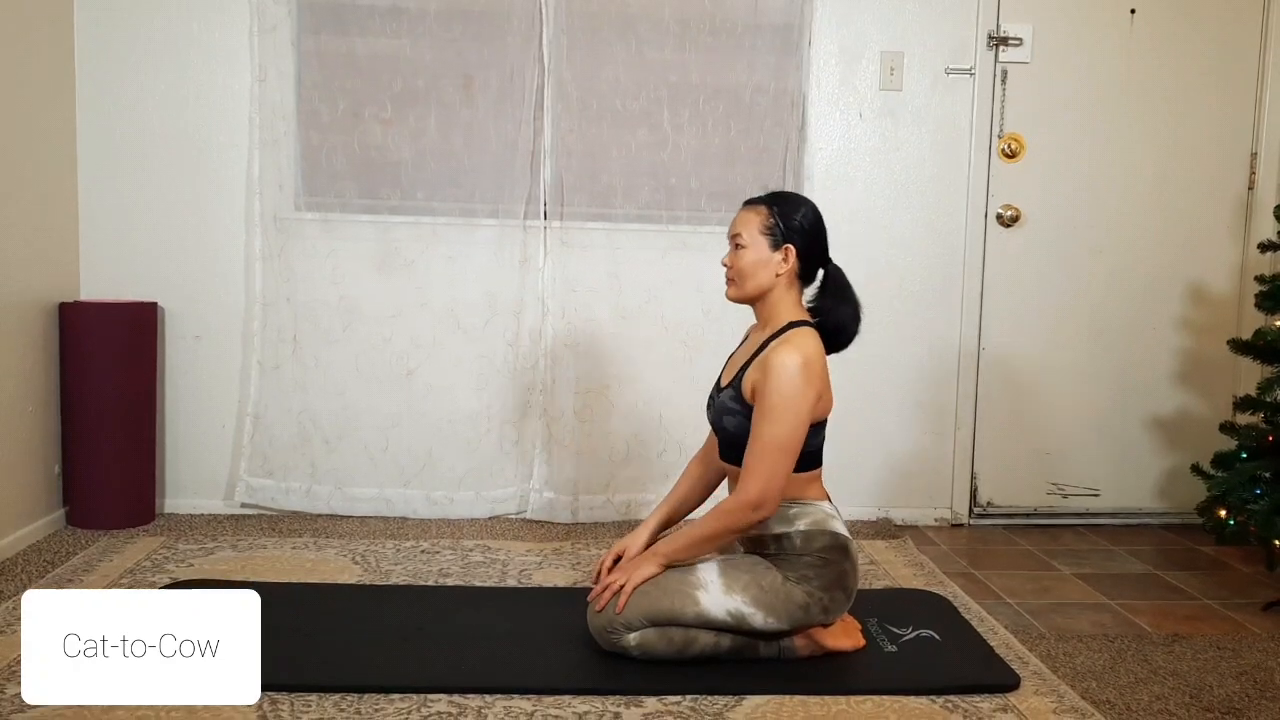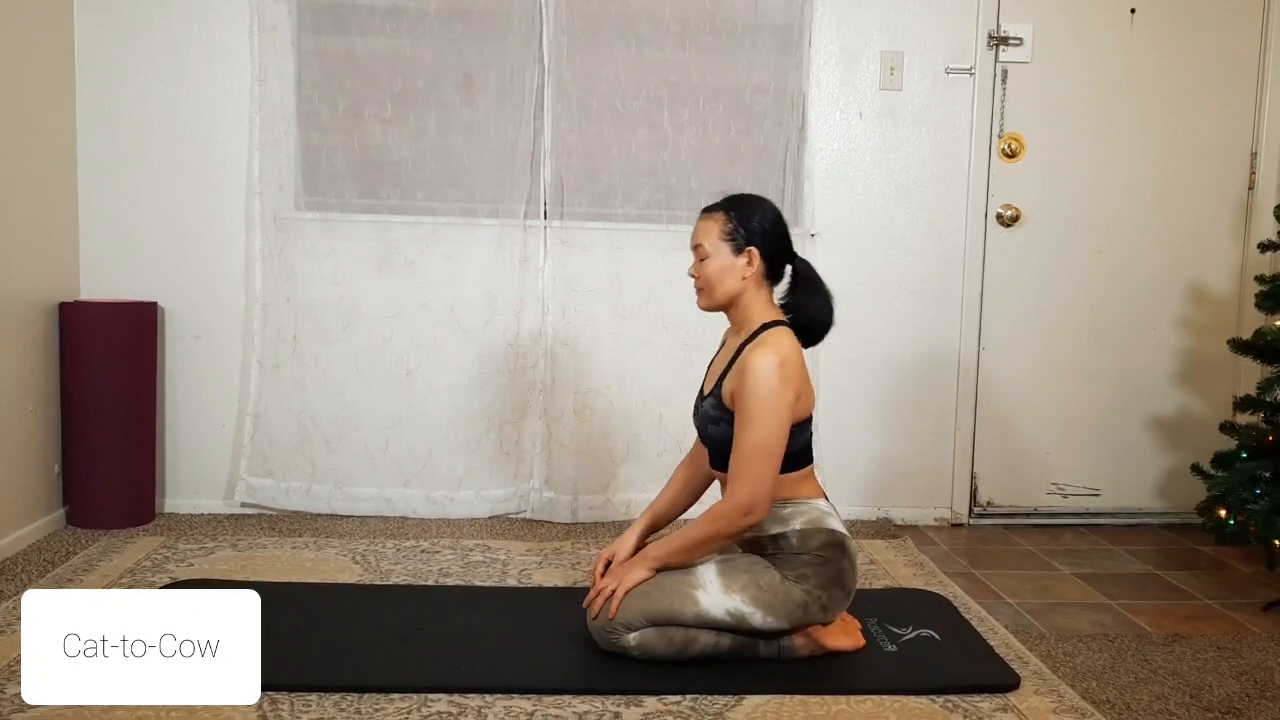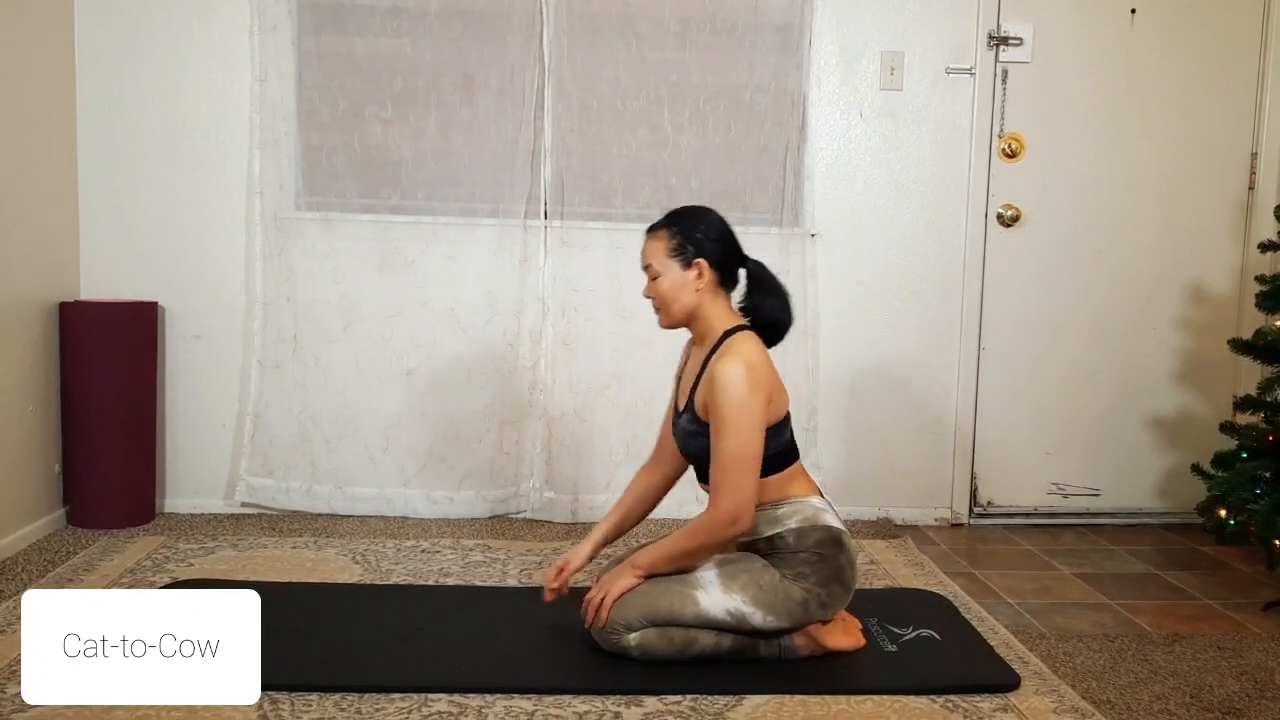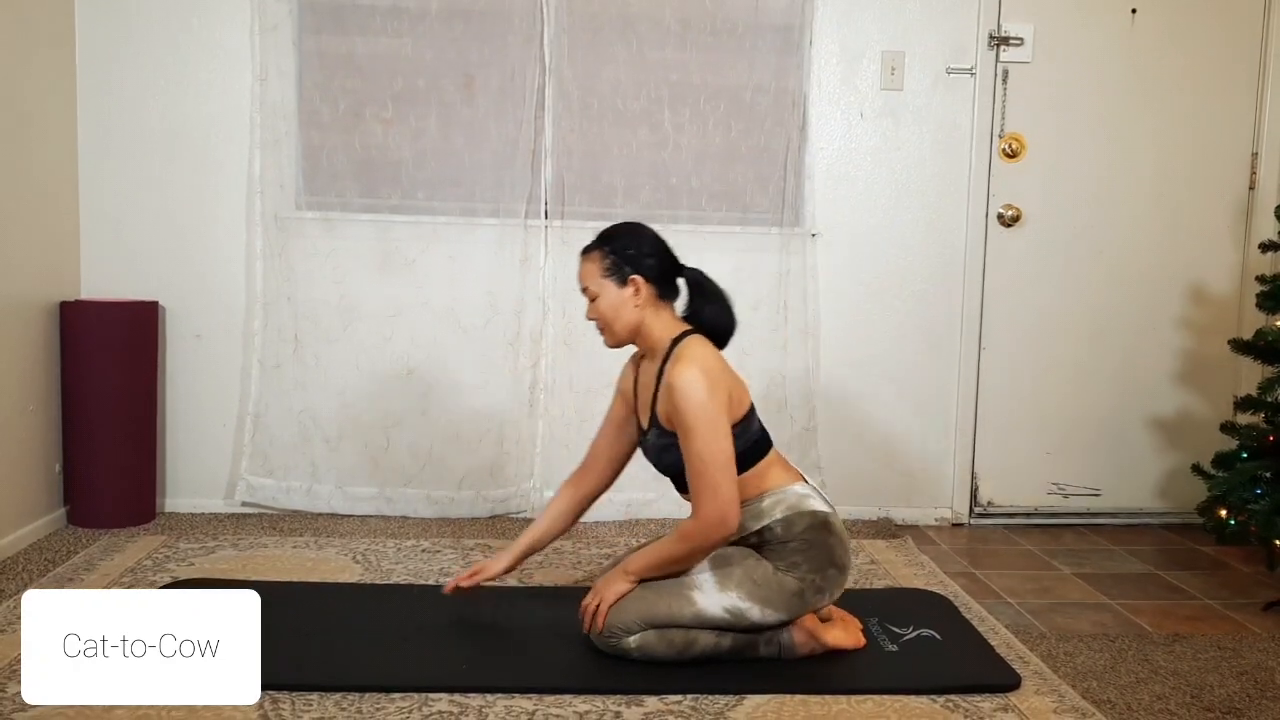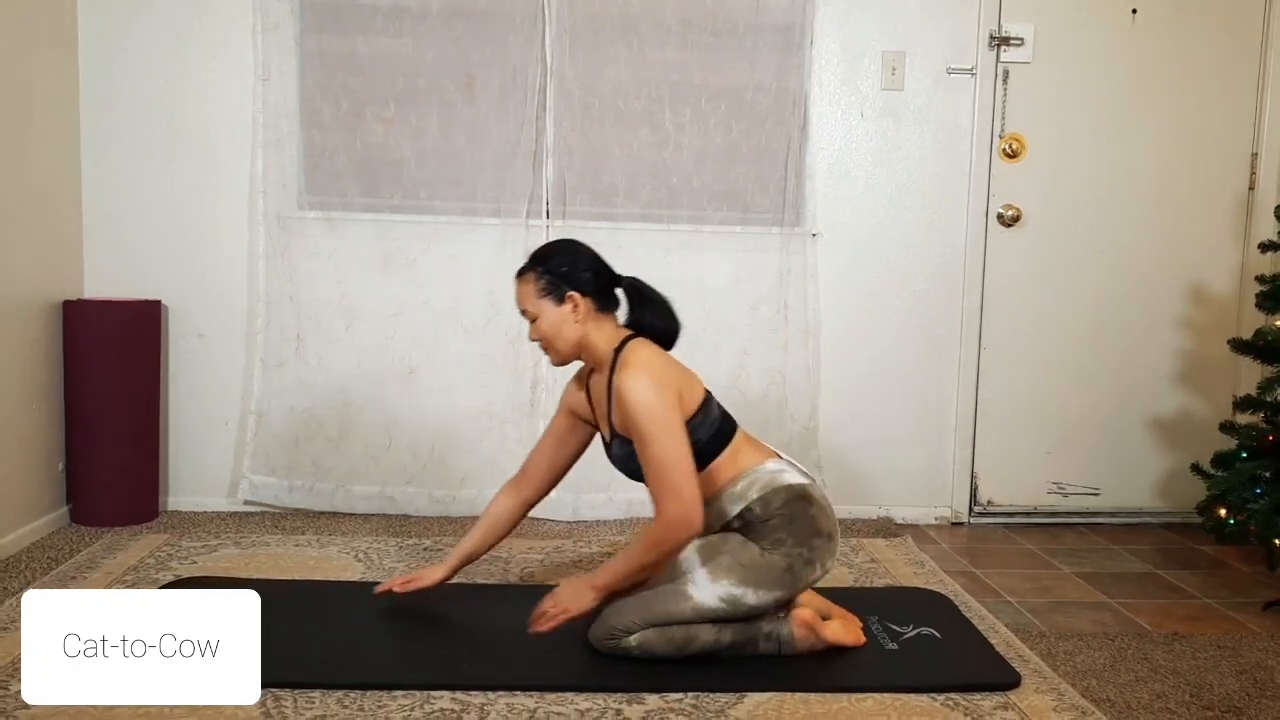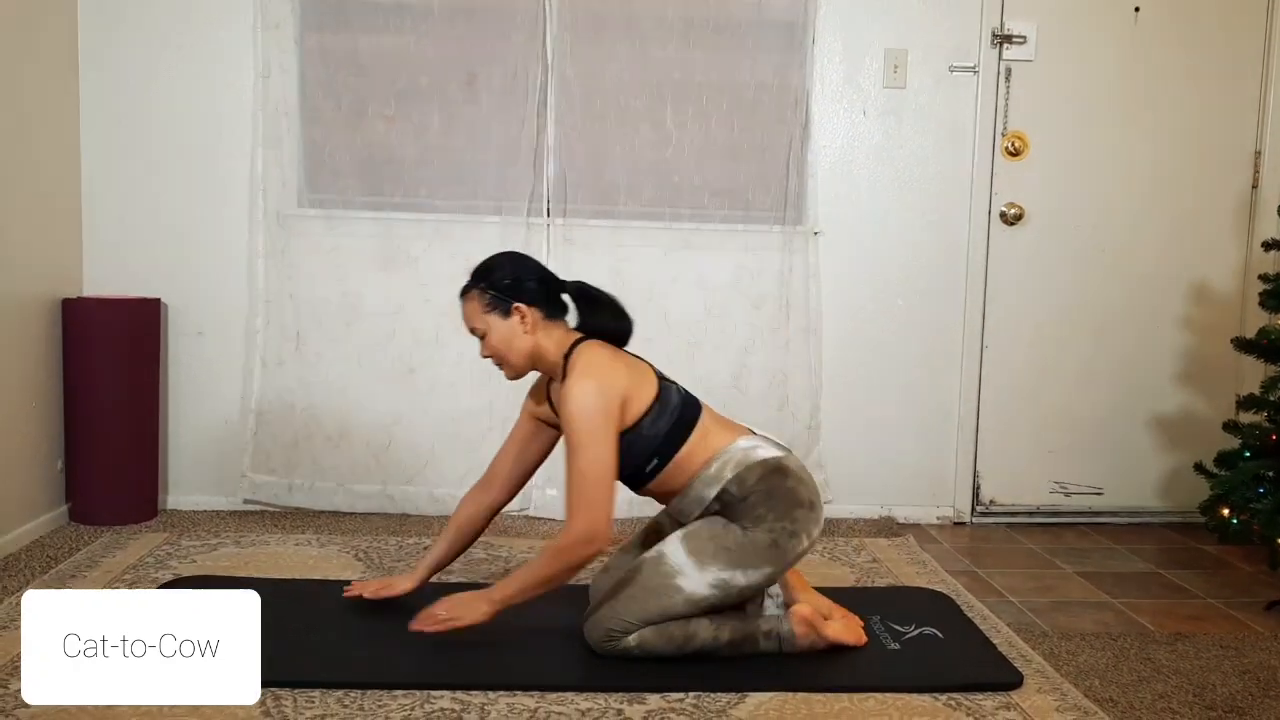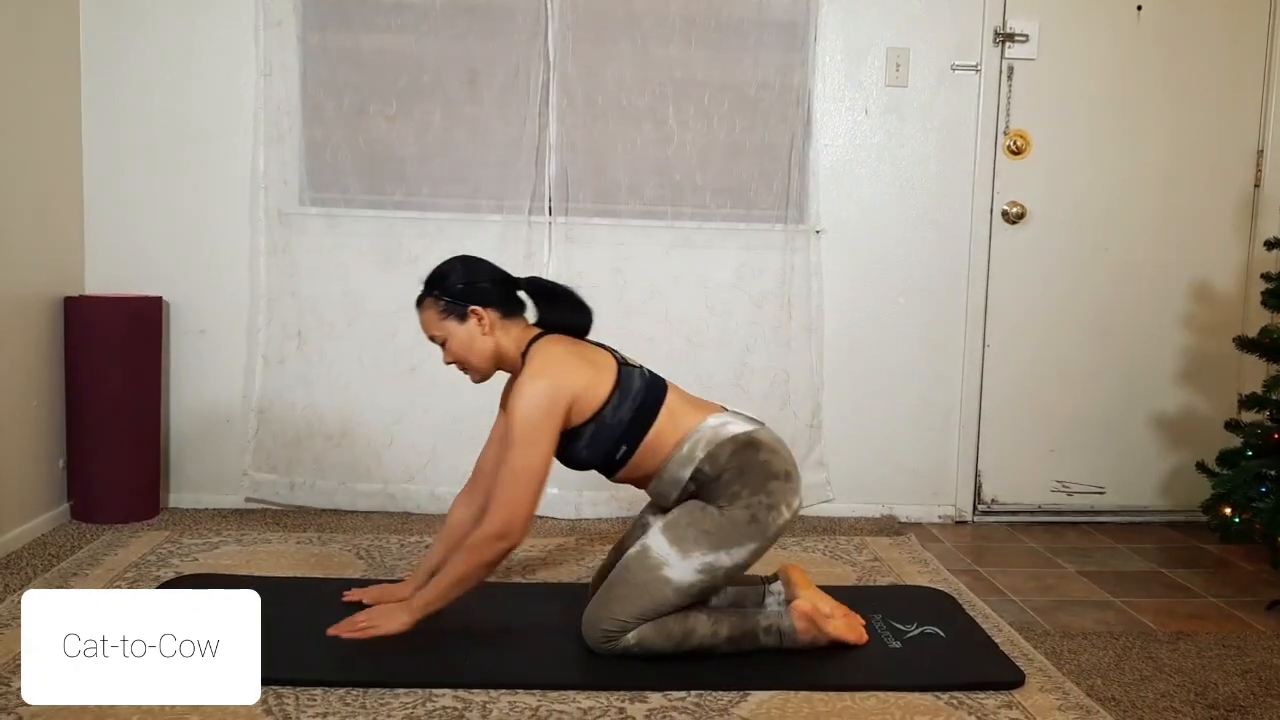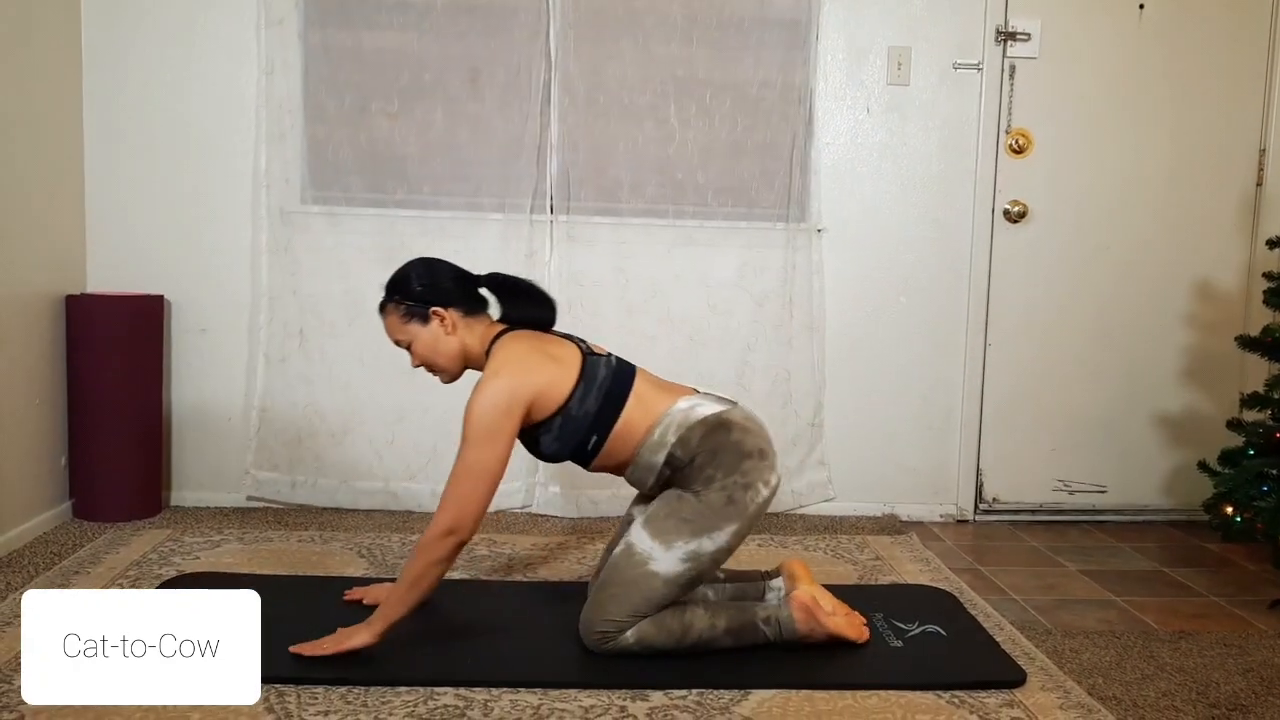
dt=0.2s
person 1, frame 1
left shoulder: (791, 358)
right shoulder: (760, 338)
left elbow: (755, 501)
right elbow: (715, 456)
left wrist: (656, 557)
right wrist: (648, 530)
left hip: (803, 564)
right hip: (761, 542)
left knee: (613, 617)
right knee: (614, 586)
left ankle: (799, 637)
right ankle: (794, 622)
person 1, frame 2
left shoulder: (768, 360)
right shoulder: (738, 341)
left elbow: (744, 506)
right elbow: (702, 460)
left wrist: (645, 560)
right wrist: (636, 537)
left hip: (801, 563)
right hip: (762, 544)
left knee: (614, 619)
right knee: (613, 587)
left ankle: (796, 637)
right ankle: (793, 619)
person 1, frame 3
left shoulder: (734, 368)
right shoulder: (698, 352)
left elbow: (730, 517)
right elbow: (663, 465)
left wrist: (636, 567)
right wrist: (589, 547)
left hip: (804, 561)
right hip: (762, 545)
left knee: (616, 620)
right knee: (612, 593)
left ankle: (798, 637)
right ankle: (793, 616)
person 1, frame 4
left shoulder: (689, 375)
right shoulder: (640, 372)
left elbow: (716, 520)
right elbow: (589, 479)
left wrist: (626, 573)
right wrist: (507, 558)
left hip: (797, 549)
right hip: (756, 539)
left knee: (617, 624)
right knee: (621, 586)
left ankle: (794, 634)
right ankle: (791, 605)
person 1, frame 5
left shoulder: (639, 381)
right shoulder: (587, 388)
left elbow: (677, 524)
right elbow: (526, 486)
left wrist: (592, 588)
right wrist: (444, 567)
left hip: (784, 526)
right hip: (739, 521)
left knee: (614, 627)
right knee: (620, 589)
left ankle: (790, 628)
right ankle: (776, 597)
person 1, frame 6
left shoulder: (588, 386)
right shoulder: (549, 391)
left elbow: (587, 534)
right elbow: (490, 491)
left wrist: (490, 601)
right wrist: (415, 576)
left hip: (767, 504)
right hip: (719, 500)
left knee: (610, 629)
right knee: (615, 594)
left ankle: (790, 625)
right ankle: (775, 592)
person 1, frame 7
left shoulder: (541, 384)
right shoulder: (534, 374)
left elbow: (502, 531)
right elbow: (477, 497)
left wrist: (412, 610)
right wrist: (417, 581)
left hip: (745, 481)
right hip: (715, 477)
left knee: (607, 629)
right knee: (614, 592)
left ankle: (792, 622)
right ankle: (780, 590)
person 1, frame 8
left shoulder: (503, 384)
right shoulder: (517, 355)
left elbow: (454, 526)
right elbow: (460, 512)
left wrist: (373, 627)
right wrist: (409, 585)
left hip: (723, 462)
right hip: (705, 454)
left knee: (606, 628)
right knee: (626, 588)
left ankle: (791, 616)
right ankle: (781, 586)
